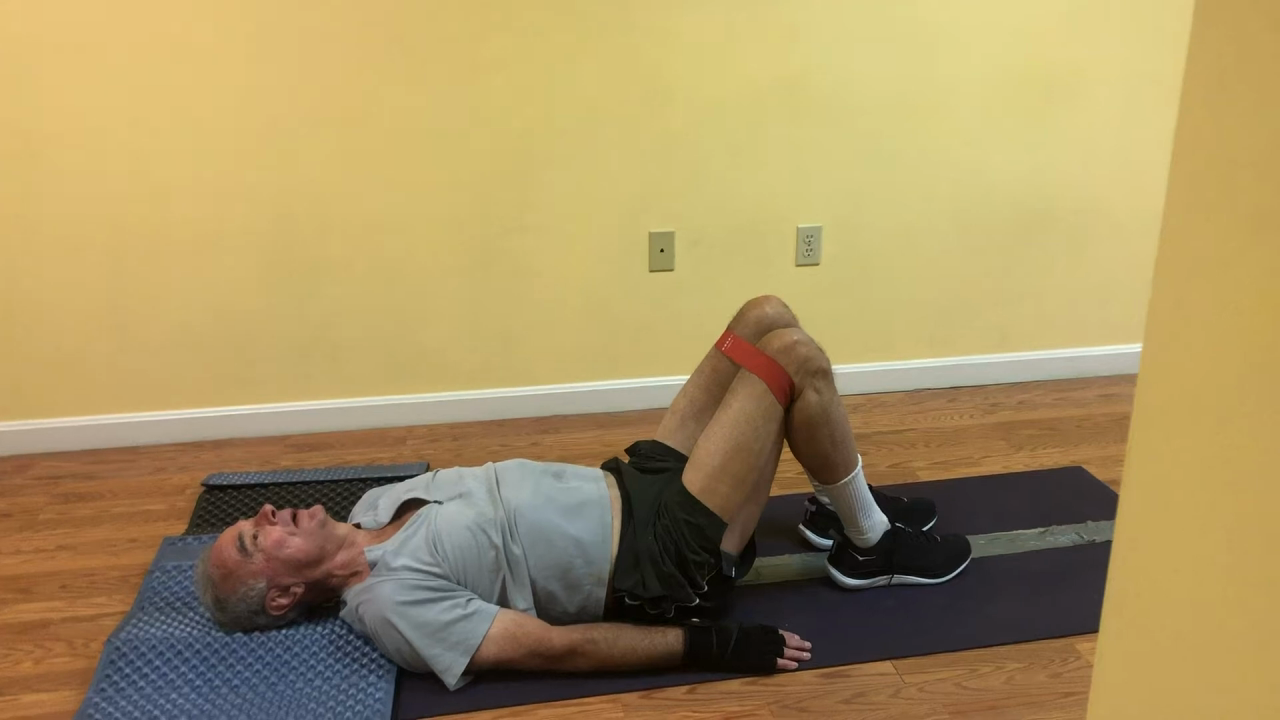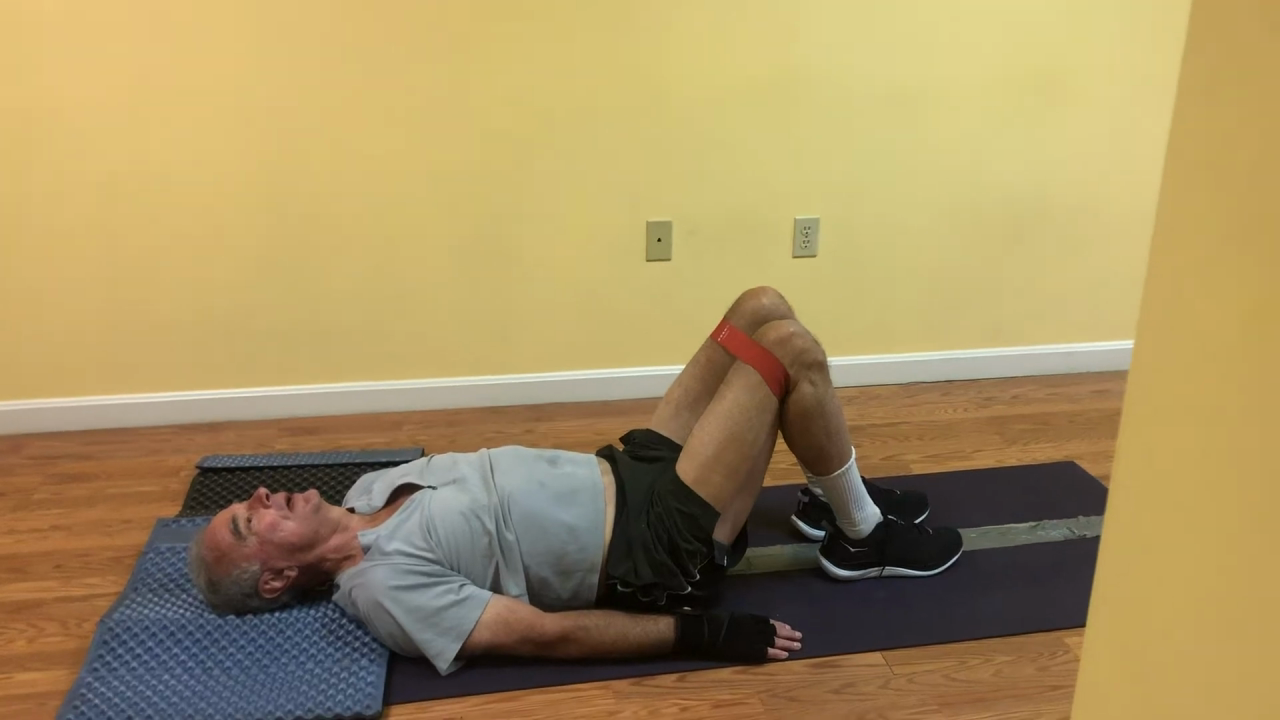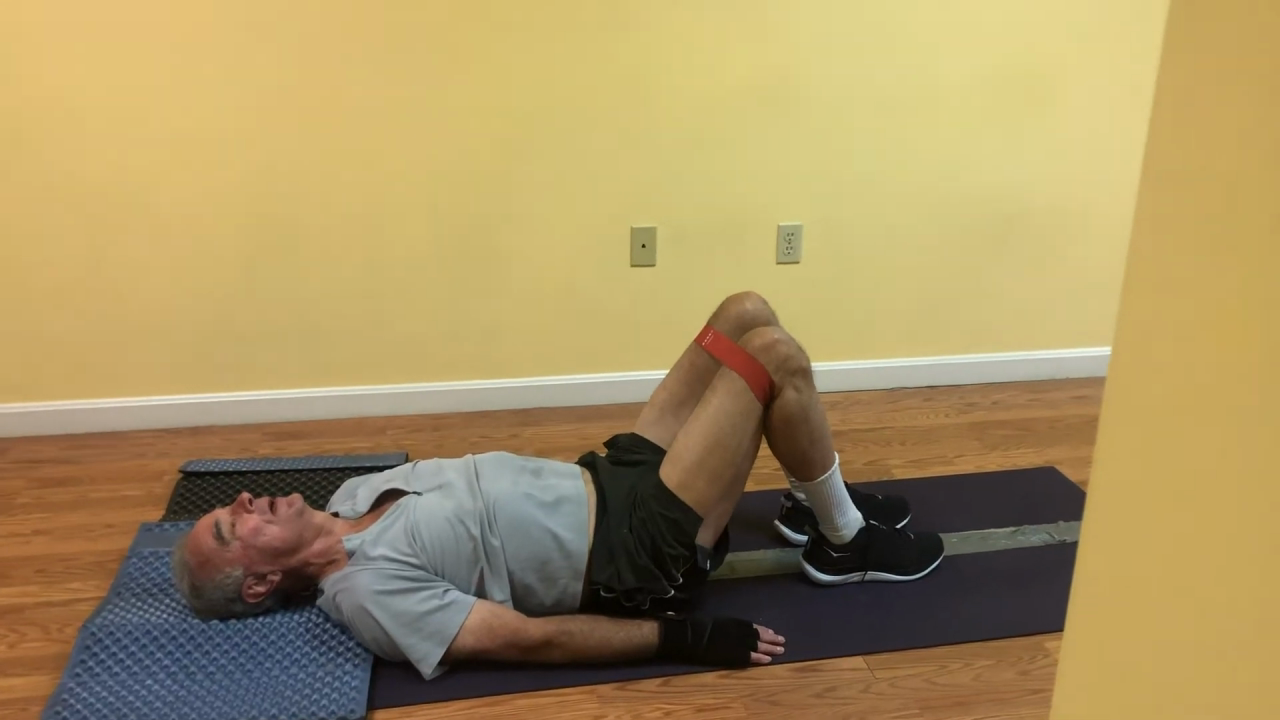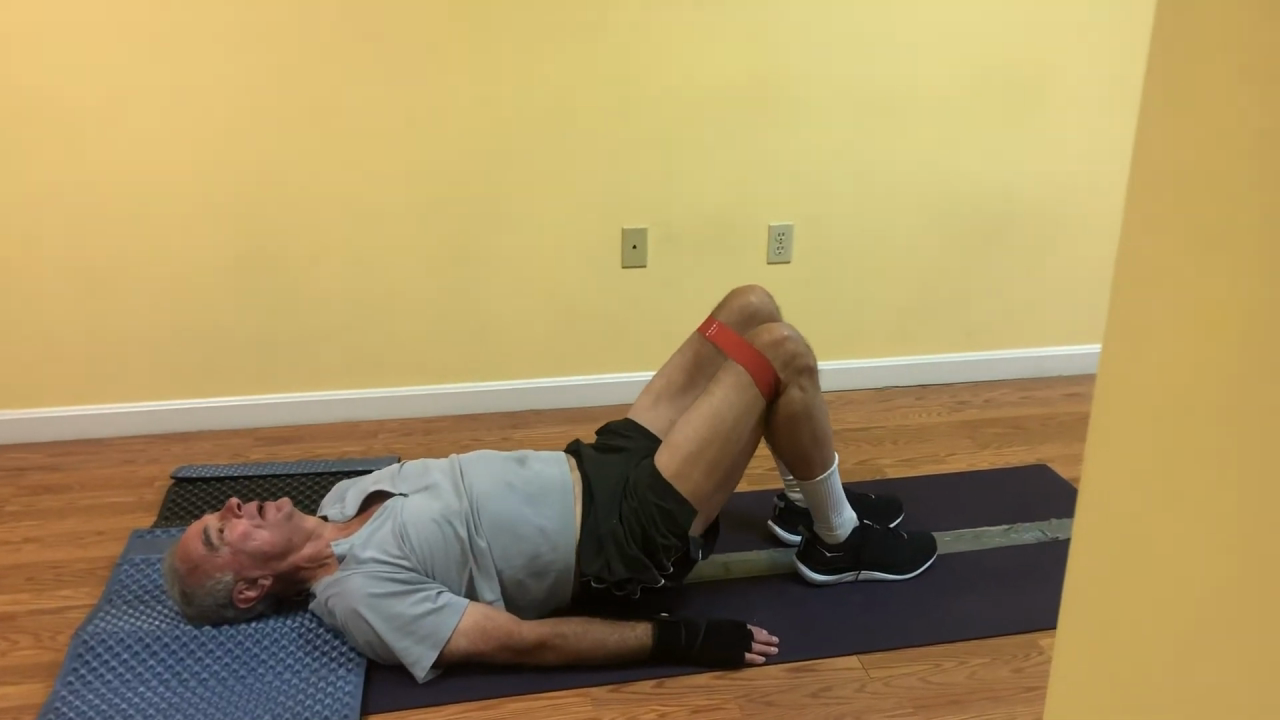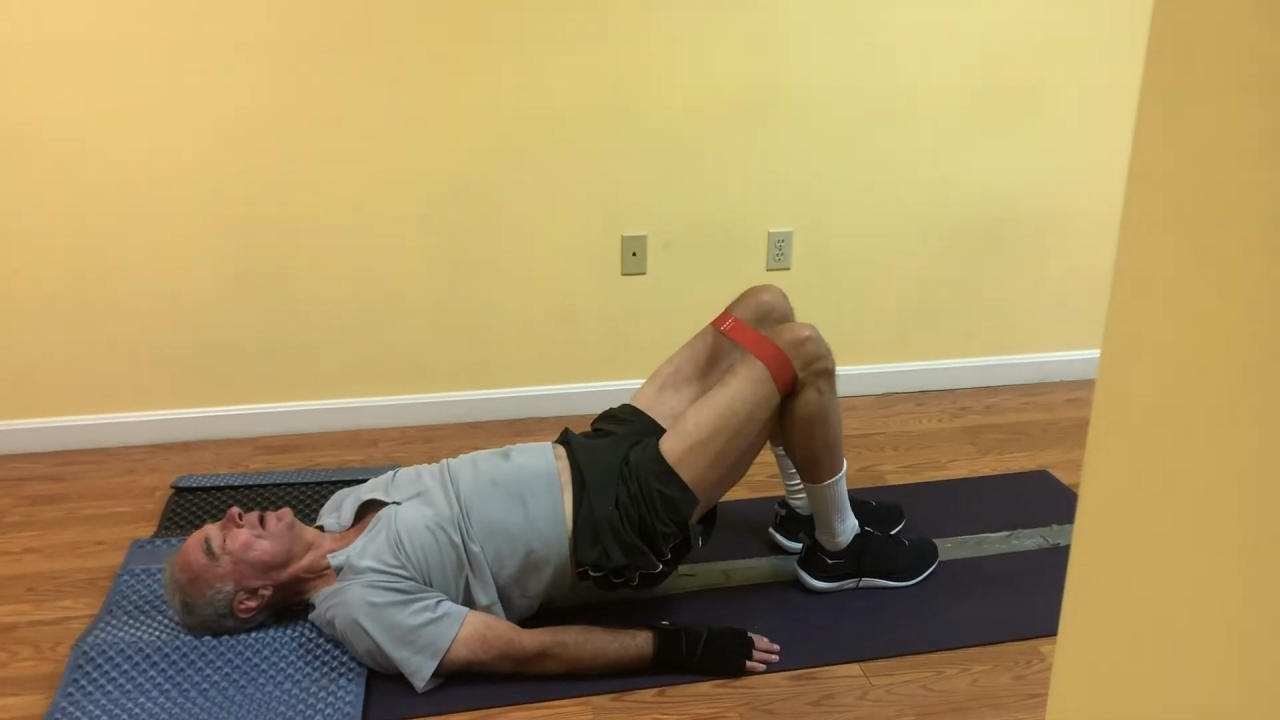
dt=0.7s
person 1, frame 1
left shoulder: (374, 510)
right shoulder: (390, 603)
right elbow: (556, 647)
right wrist: (715, 647)
left hip: (635, 486)
right hip: (667, 558)
left knee: (765, 316)
right knee: (796, 357)
left ankle: (841, 507)
right ankle: (872, 546)
person 1, frame 2
left shoulder: (369, 494)
right shoulder: (384, 586)
right elbow: (546, 633)
right wrist: (705, 635)
left hip: (628, 471)
right hip: (660, 546)
left knee: (762, 307)
right knee: (791, 349)
left ankle: (835, 499)
right ankle: (863, 537)
person 1, frame 3
left shoulder: (353, 498)
right shoulder: (367, 592)
right elbow: (529, 639)
right wrist: (688, 639)
left hip: (610, 479)
right hip: (642, 550)
left knee: (747, 313)
right knee: (776, 356)
left ankle: (818, 504)
right ankle: (846, 543)
person 1, frame 4
left shoulder: (345, 500)
right shoulder: (359, 597)
right elbow: (523, 641)
right wrist: (680, 639)
left hip: (599, 468)
right hip: (630, 534)
left knee: (752, 305)
right knee: (781, 349)
left ankle: (808, 503)
right ankle: (841, 542)
person 1, frame 5
left shoulder: (343, 509)
right shoulder: (360, 607)
right elbow: (523, 650)
right wrist: (678, 645)
left hip: (601, 453)
right hip: (625, 521)
left knee: (767, 307)
right knee: (802, 350)
left ankle: (808, 509)
right ankle: (841, 549)
